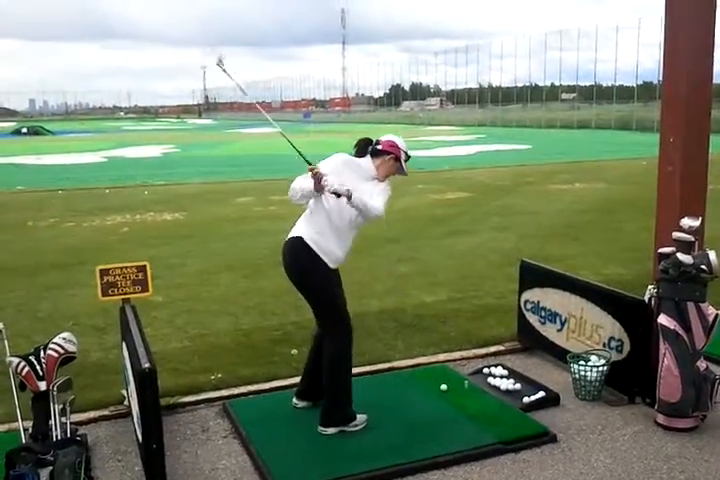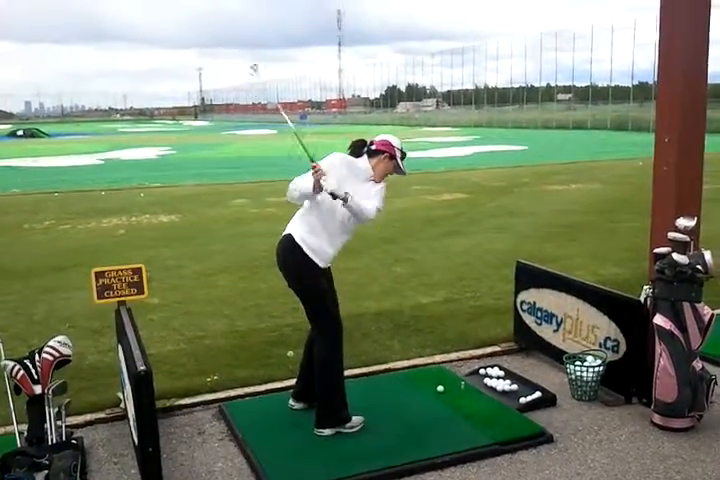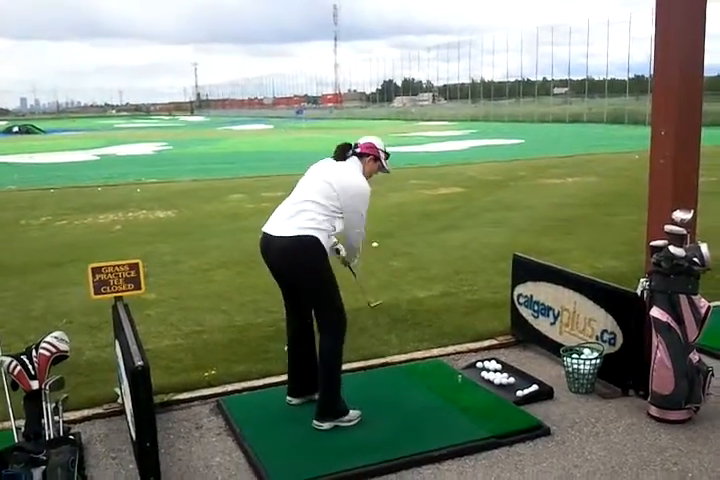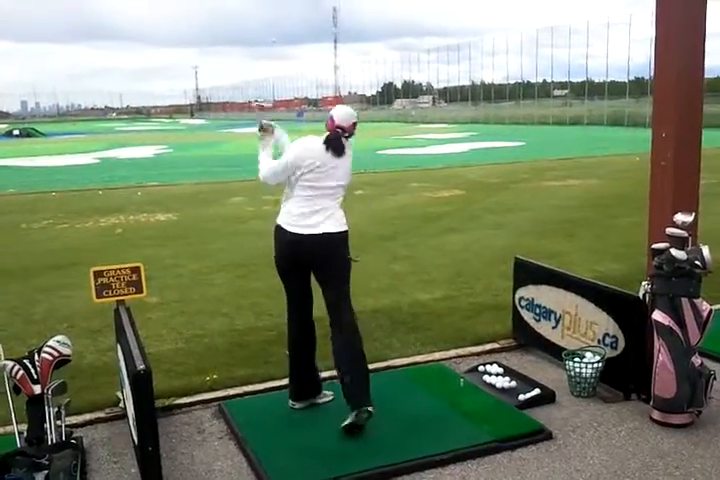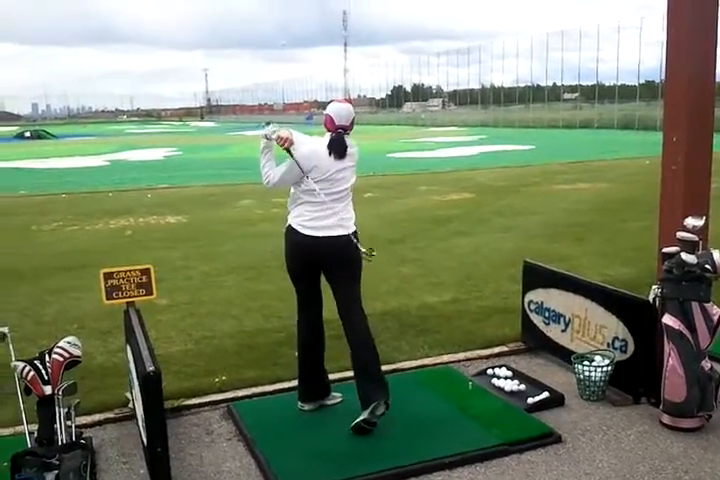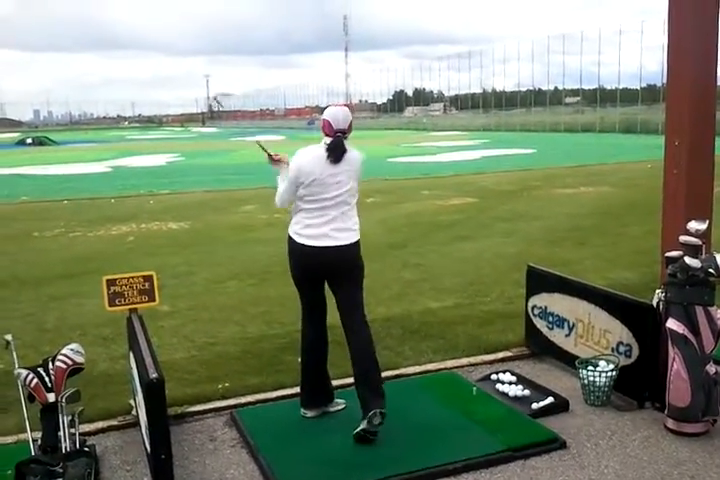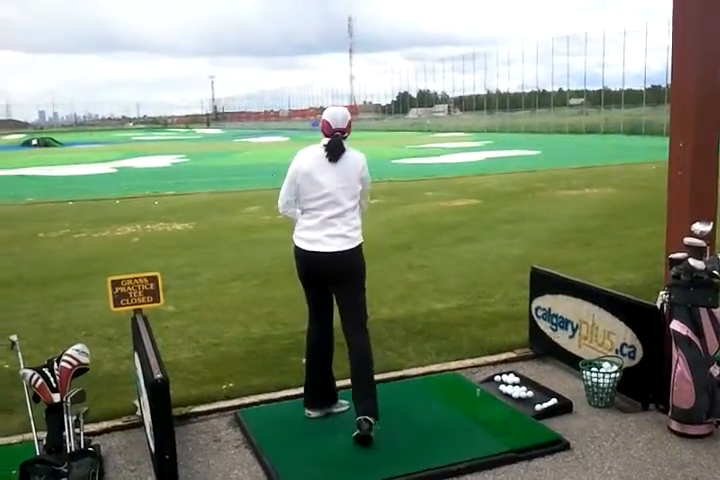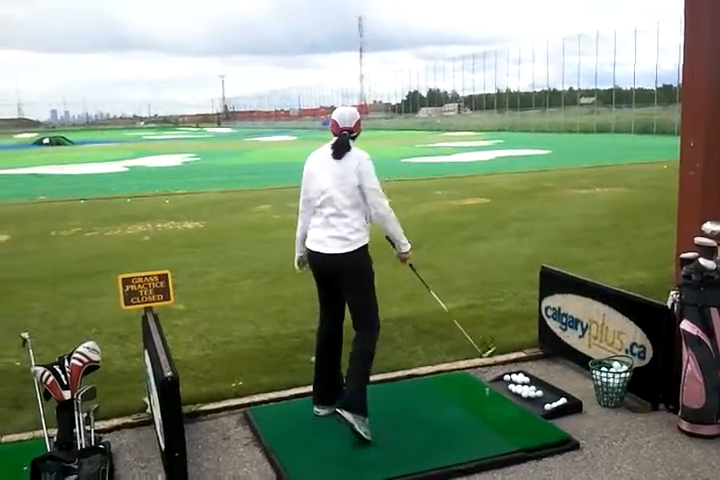
dt=0.3s
person 1, frame 1
left shoulder: (382, 187)
right shoulder: (342, 163)
left elbow: (374, 210)
right elbow: (295, 194)
left wrist: (344, 191)
right wrist: (315, 184)
left hip: (328, 260)
right hip: (303, 251)
left knee: (331, 323)
right knee: (339, 328)
left ankle: (308, 392)
right ankle: (336, 416)
person 1, frame 2
left shoulder: (377, 188)
right shoulder: (340, 163)
left elbow: (366, 212)
right elbow: (294, 193)
left wrist: (340, 192)
right wrist: (314, 184)
left hip: (318, 258)
right hip: (297, 250)
left knee: (324, 322)
right knee: (329, 328)
left ankle: (304, 393)
right ankle: (331, 417)
person 1, frame 3
left shoulder: (325, 164)
right shoulder: (360, 187)
right elbow: (355, 238)
left wrist: (334, 246)
right wrist: (349, 258)
left hip: (271, 239)
right hip: (304, 245)
left knee: (298, 314)
right knee: (333, 323)
left ankle: (301, 387)
right ankle: (329, 410)
person 1, frame 4
left shoulder: (305, 146)
right shoulder: (348, 160)
left elbow: (269, 177)
left wrist: (265, 142)
right wrist: (276, 134)
left hip: (289, 237)
right hip: (330, 240)
left knee: (298, 313)
right knee: (342, 317)
left ankle: (302, 391)
right ankle: (359, 401)
person 1, frame 5
left shoulder: (308, 154)
right shoulder: (351, 150)
left elbow: (273, 180)
left wrist: (267, 146)
right wrist: (288, 135)
left hip: (301, 241)
right hip: (342, 242)
left knee: (308, 314)
right knee: (353, 314)
left ankle: (312, 393)
right ankle: (374, 396)
person 1, frame 6
left shoulder: (304, 159)
right shoulder: (356, 159)
left elbow: (283, 202)
left wrist: (282, 169)
right wrist: (290, 162)
left hip: (304, 249)
right hip: (344, 250)
left knee: (312, 321)
right knee: (355, 323)
left ankle: (314, 399)
right ankle: (373, 404)
person 1, frame 7
left shoulder: (302, 158)
right shoulder: (358, 161)
left elbow: (285, 206)
left hip: (307, 252)
right hip: (346, 253)
left knee: (319, 321)
right knee: (355, 329)
left ankle: (318, 400)
right ankle: (365, 412)
person 1, frame 8
left shoulder: (314, 159)
right shoulder: (360, 160)
left elbow: (304, 210)
right elbow: (379, 208)
left wrist: (300, 248)
right wrist: (402, 244)
left hip: (318, 252)
right hip: (350, 253)
left knee: (329, 321)
right knee: (366, 327)
left ankle: (325, 397)
right ankle: (353, 404)
